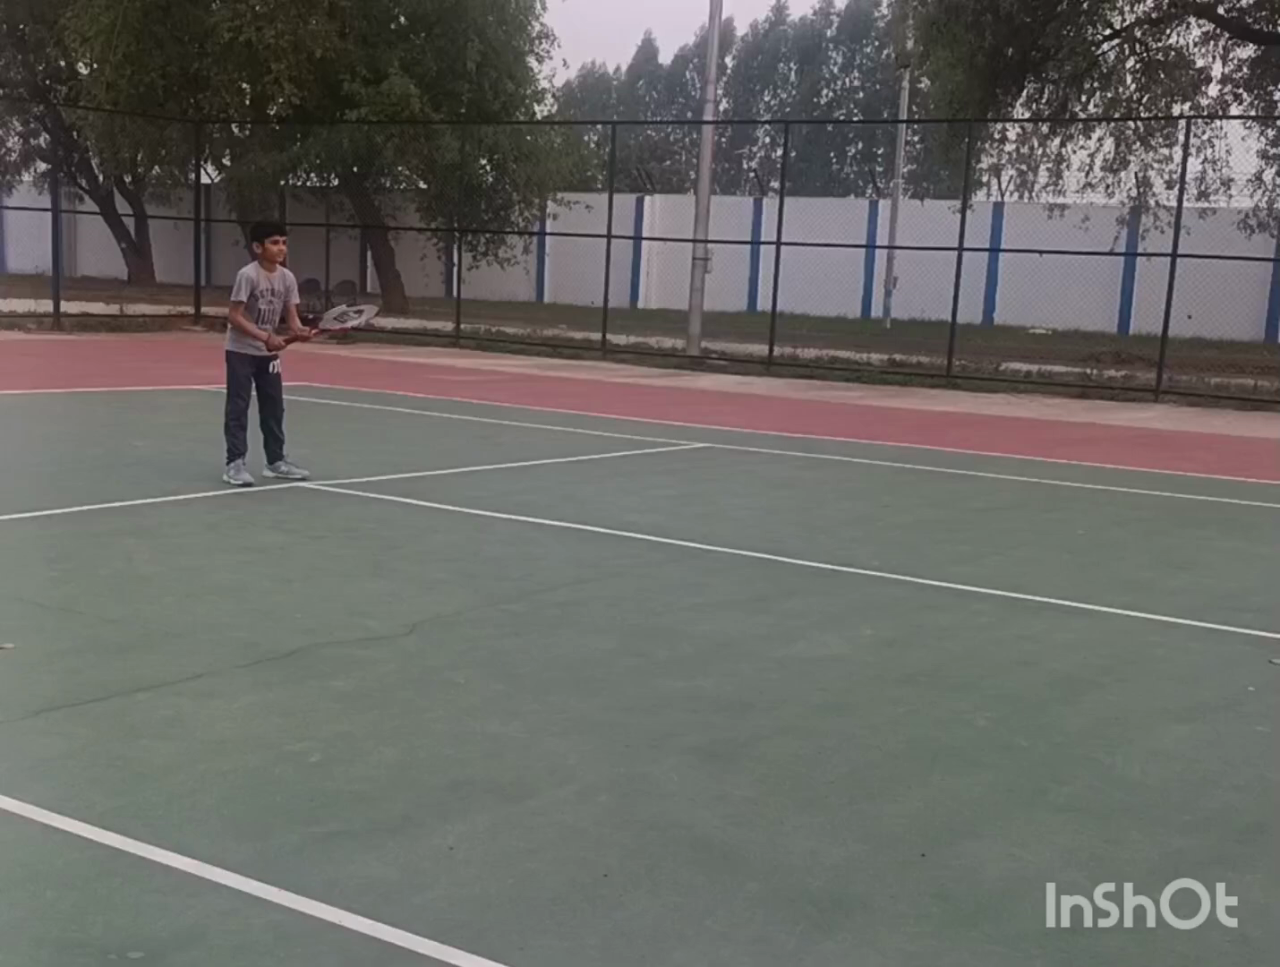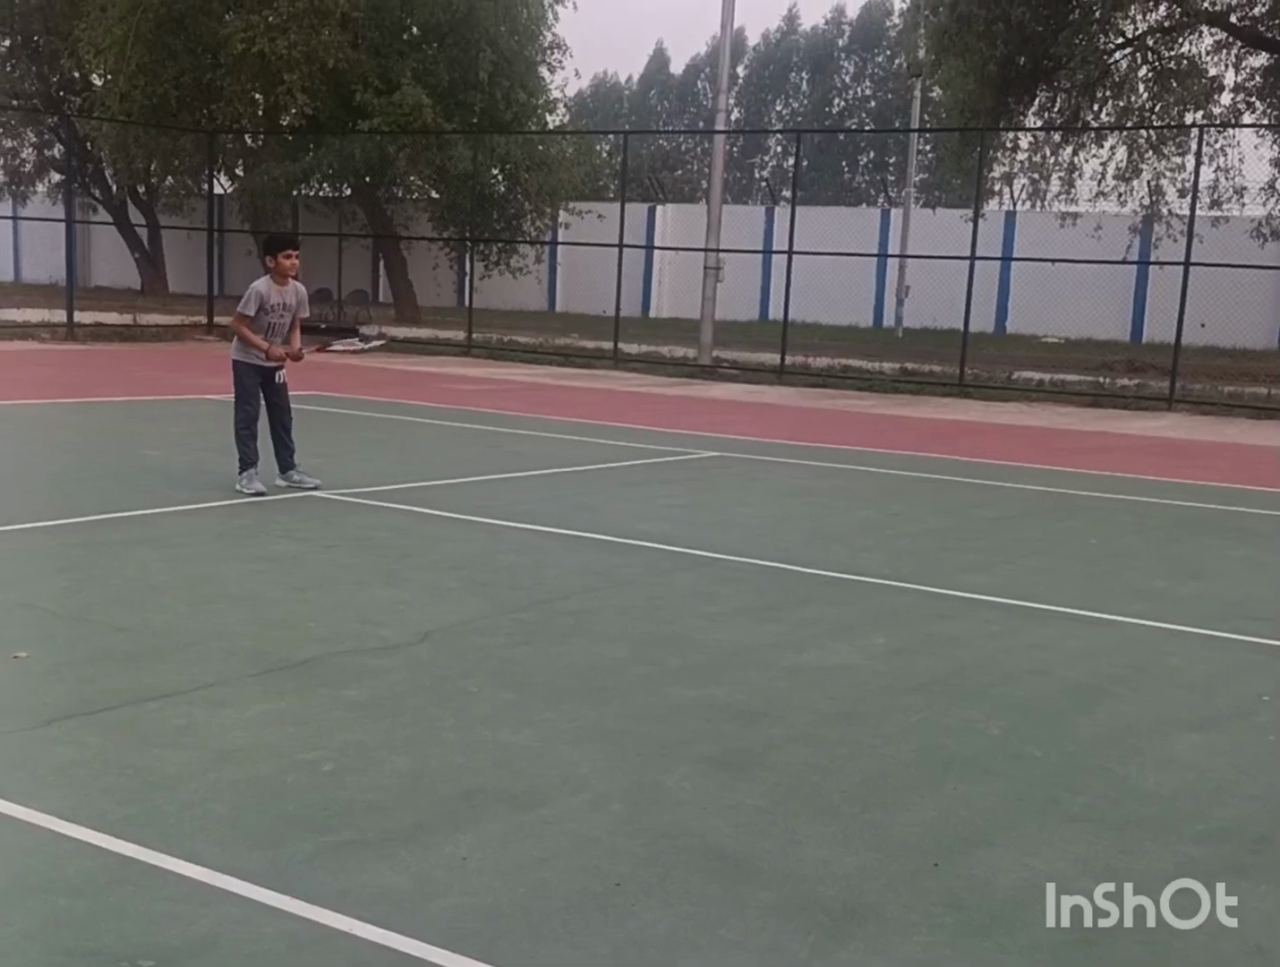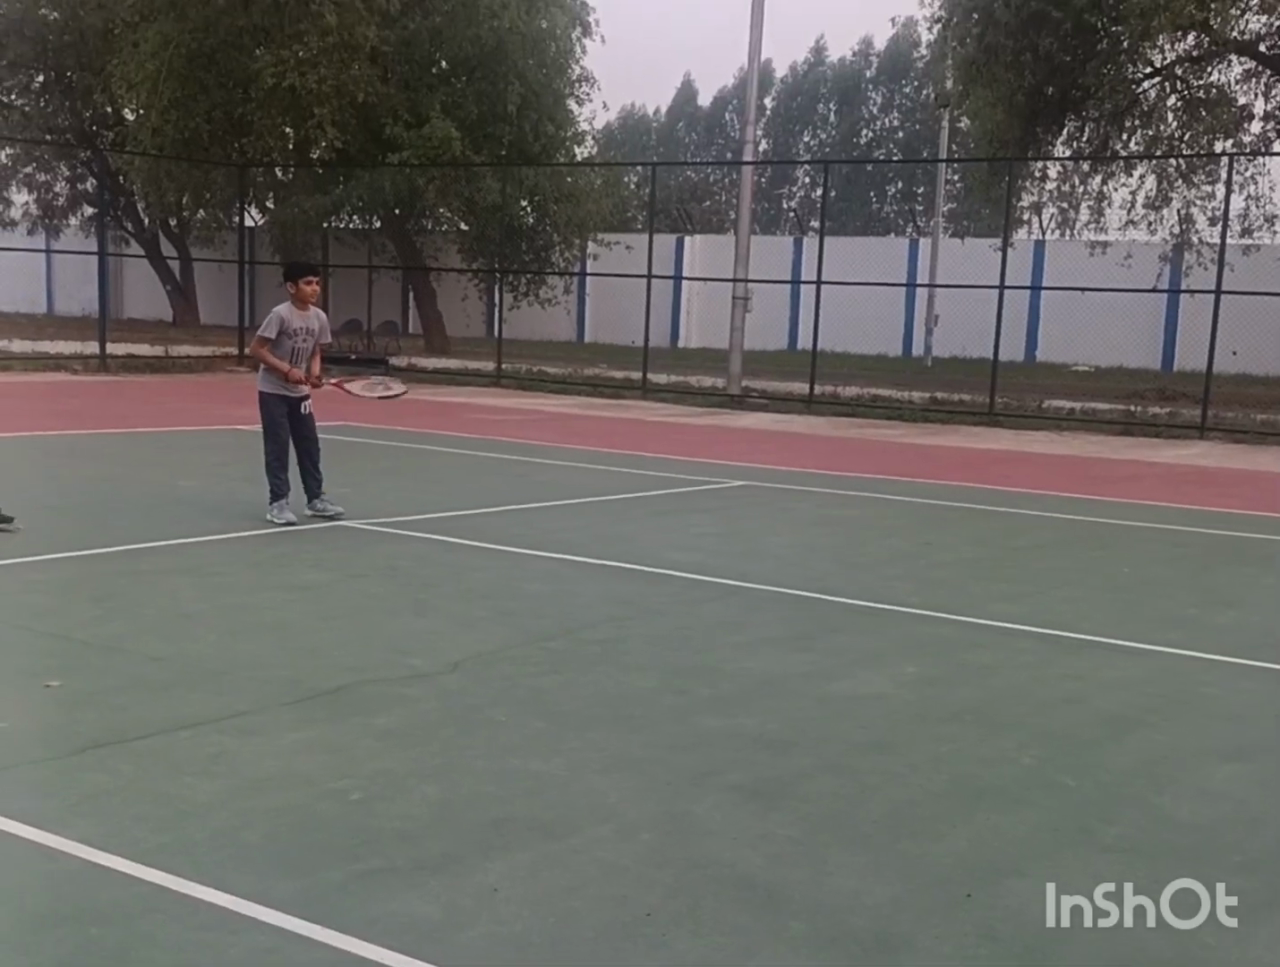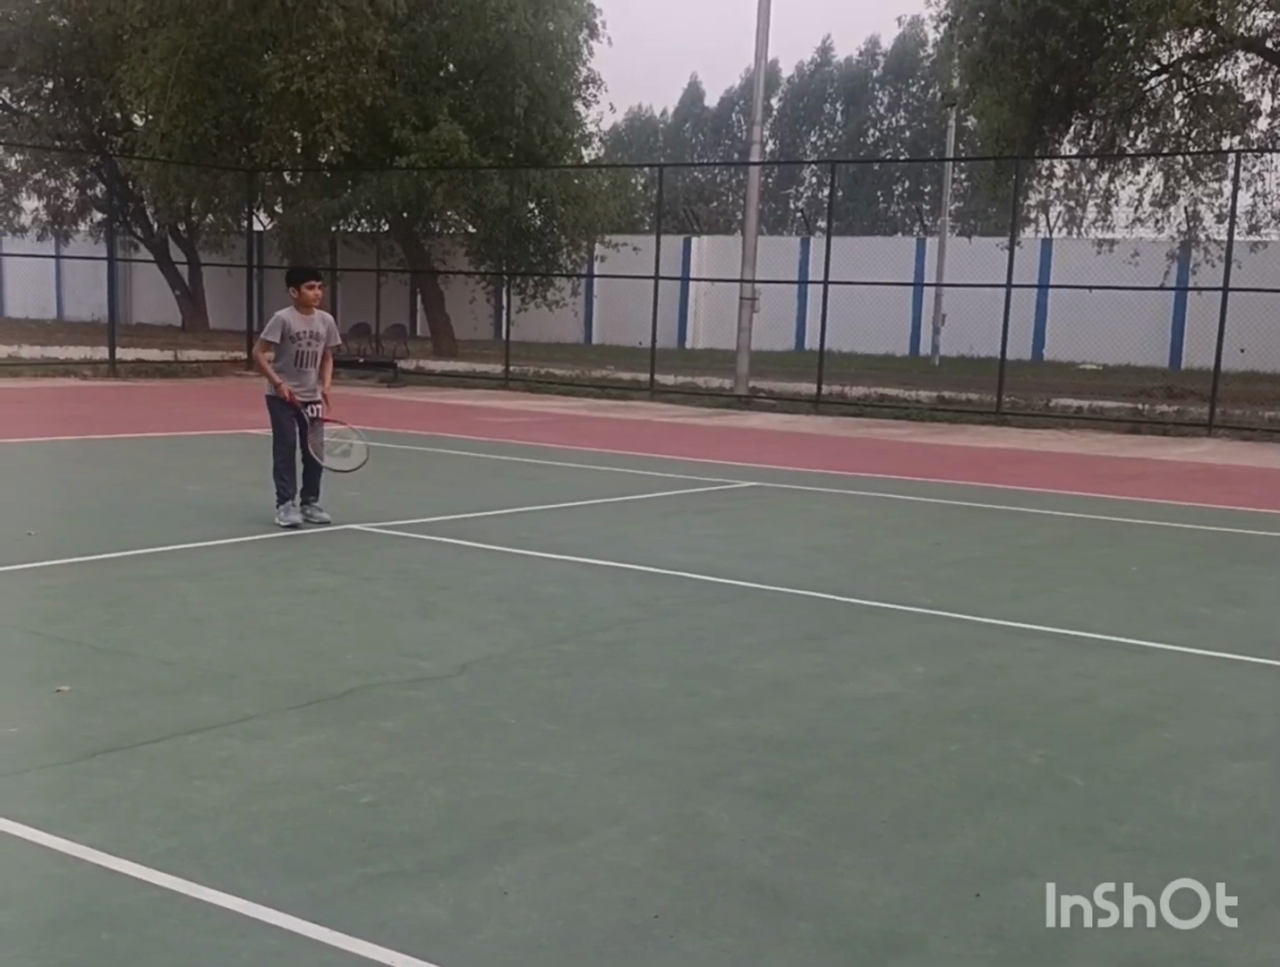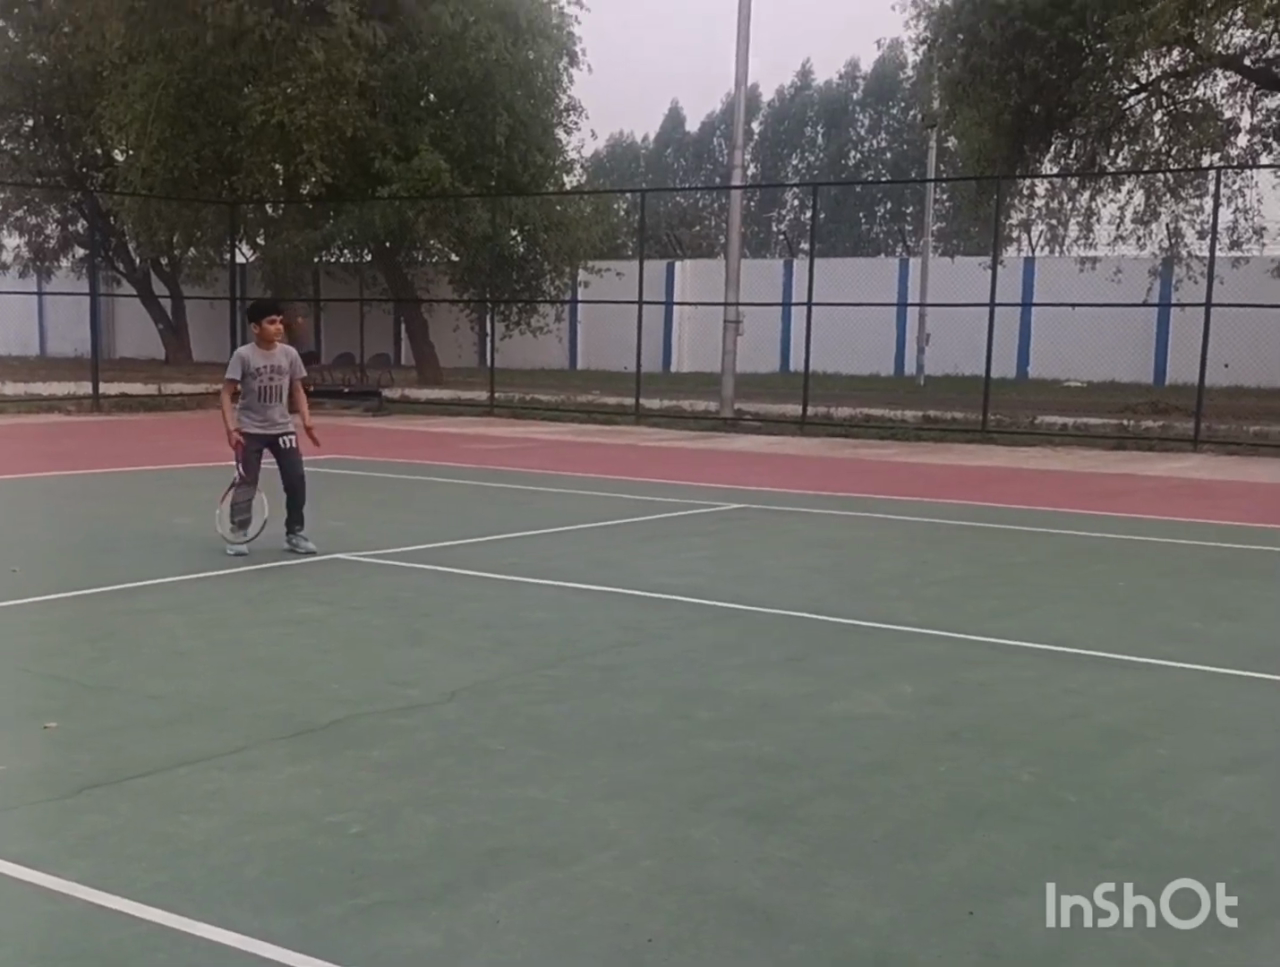
dt=0.3s
person 1, frame 1
left shoulder: (287, 278)
right shoulder: (248, 275)
left elbow: (291, 314)
right elbow: (234, 316)
left wrist: (299, 331)
right wrist: (265, 337)
left hip: (269, 353)
right hip: (241, 351)
left knee: (274, 407)
right knee: (238, 407)
left ankle: (276, 461)
right ankle: (235, 463)
person 1, frame 2
left shoulder: (299, 291)
right shoulder: (259, 289)
right elbow: (237, 326)
left wrist: (295, 349)
right wrist: (267, 348)
left hip: (275, 363)
right hip: (247, 360)
left knee: (282, 416)
right knee: (248, 417)
left ankle: (288, 470)
right ankle: (247, 473)
person 1, frame 3
left shoulder: (319, 317)
right shoulder: (280, 314)
right elbow: (257, 349)
left wrist: (314, 374)
right wrist: (286, 370)
left hip: (301, 392)
right hip: (274, 391)
left knee: (309, 445)
right knee: (278, 447)
left ankle: (317, 498)
right ankle: (278, 503)
person 1, frame 4
left shoulder: (326, 321)
right shoulder: (282, 319)
right elbow: (259, 353)
left wrist: (325, 386)
right wrist: (279, 383)
left hip: (310, 396)
right hip: (281, 396)
left knee: (314, 451)
right knee: (285, 449)
left ankle: (309, 502)
right ankle: (285, 505)
person 1, frame 5
left shoulder: (290, 354)
right shoulder: (243, 355)
left elbow: (297, 391)
right elbow: (227, 393)
left wrist: (307, 421)
right wrist: (231, 429)
left hip: (283, 429)
right hip: (250, 430)
left knee: (296, 480)
right knee: (247, 482)
left ankle: (296, 533)
right ankle: (239, 533)
